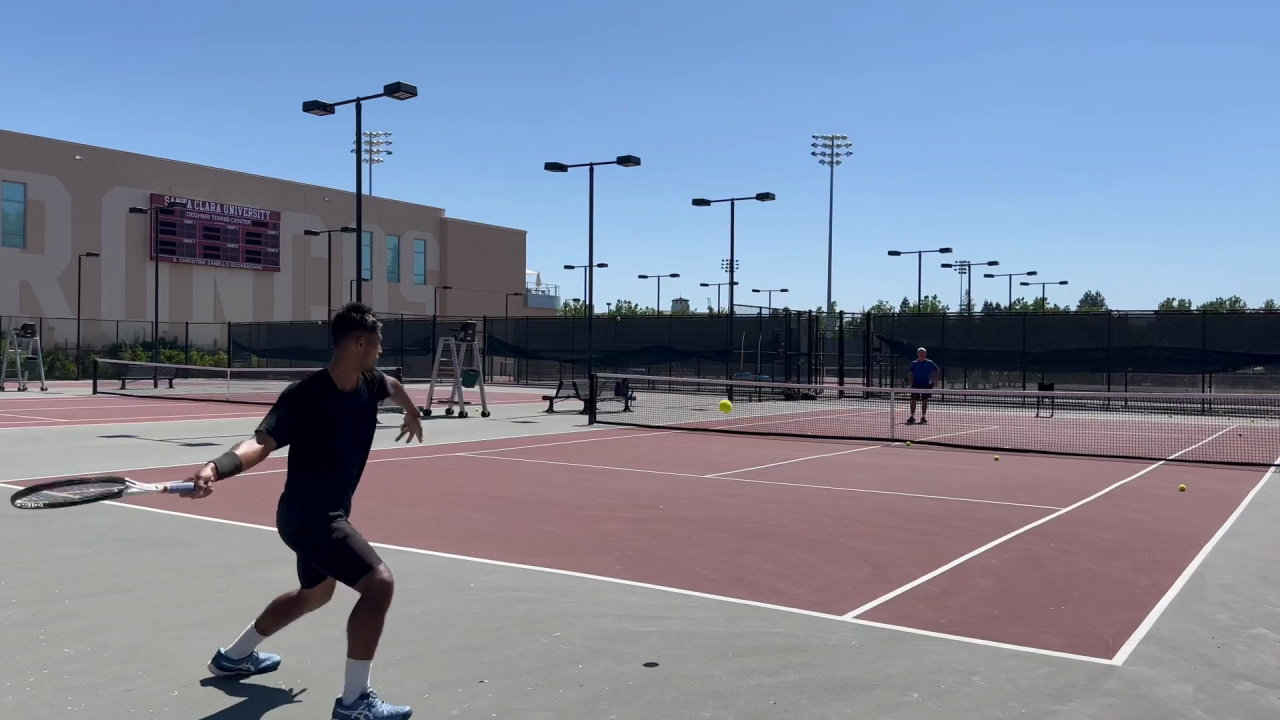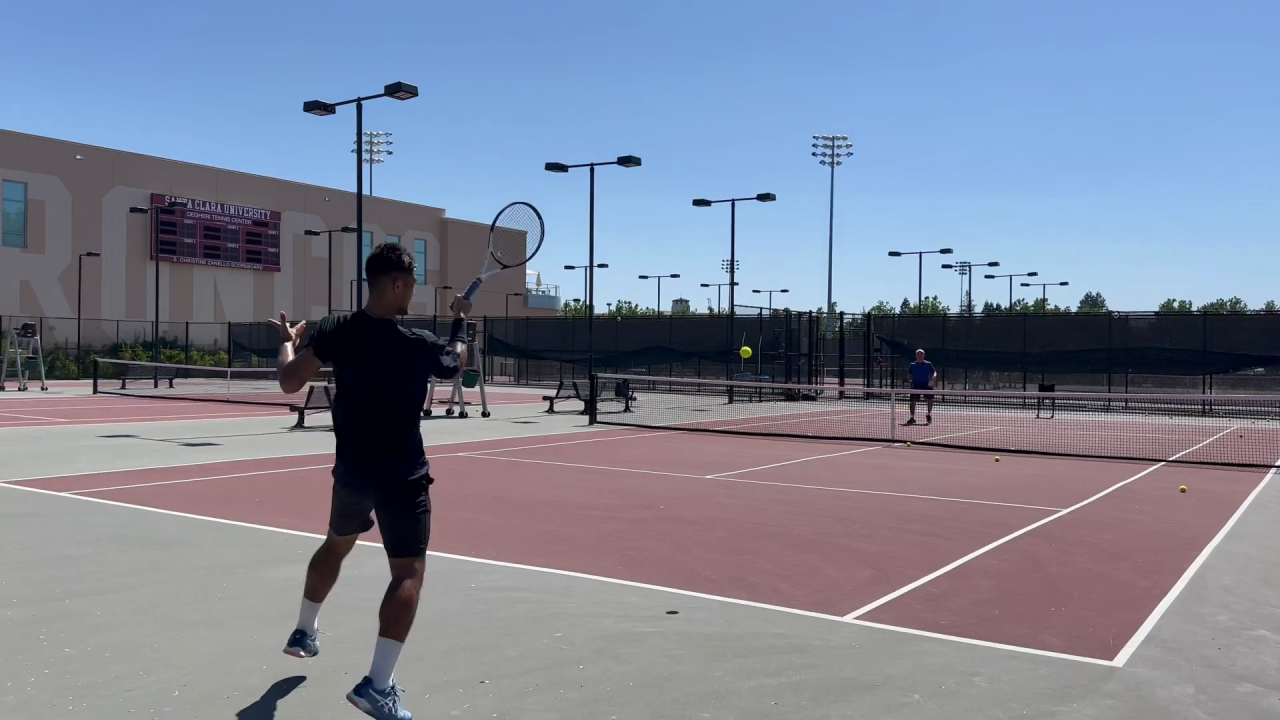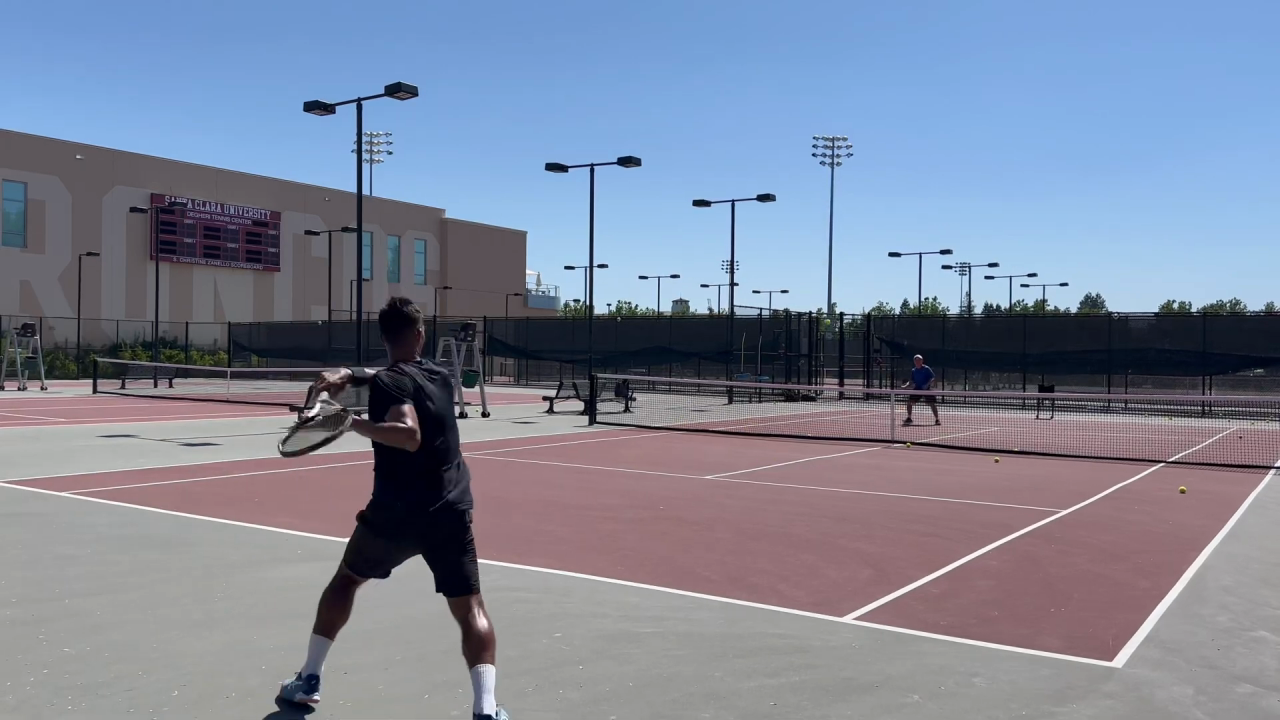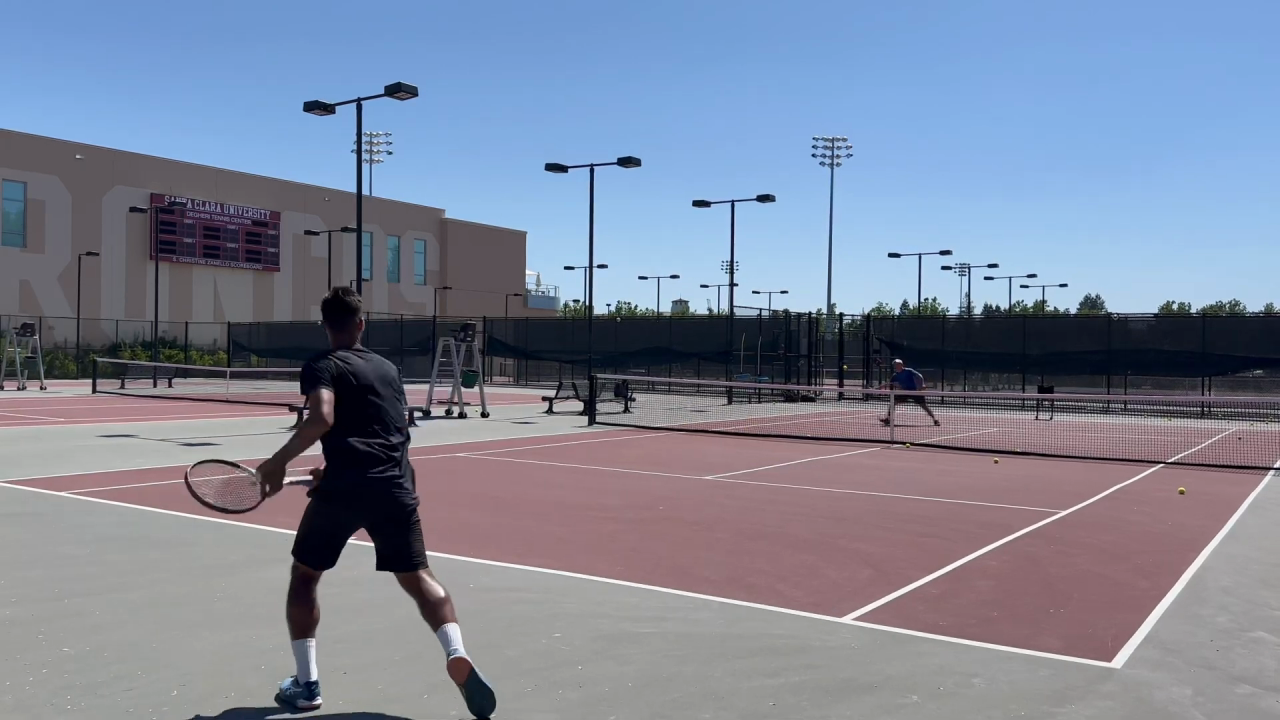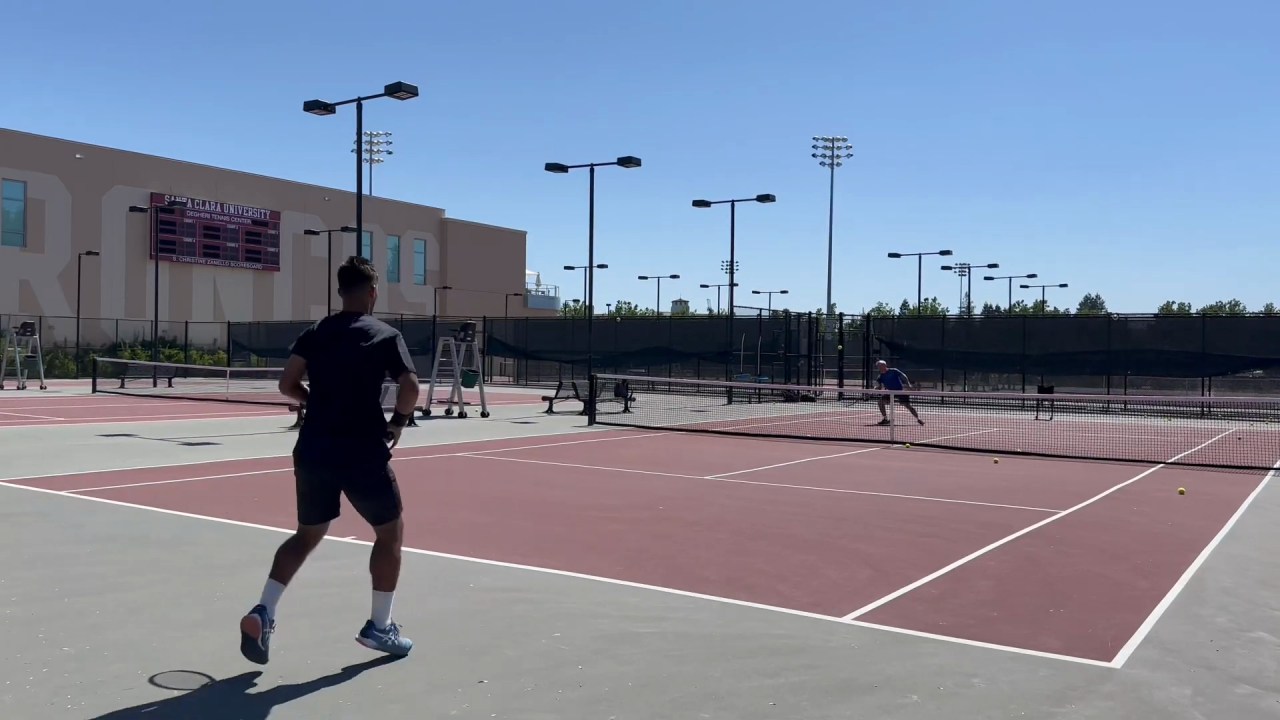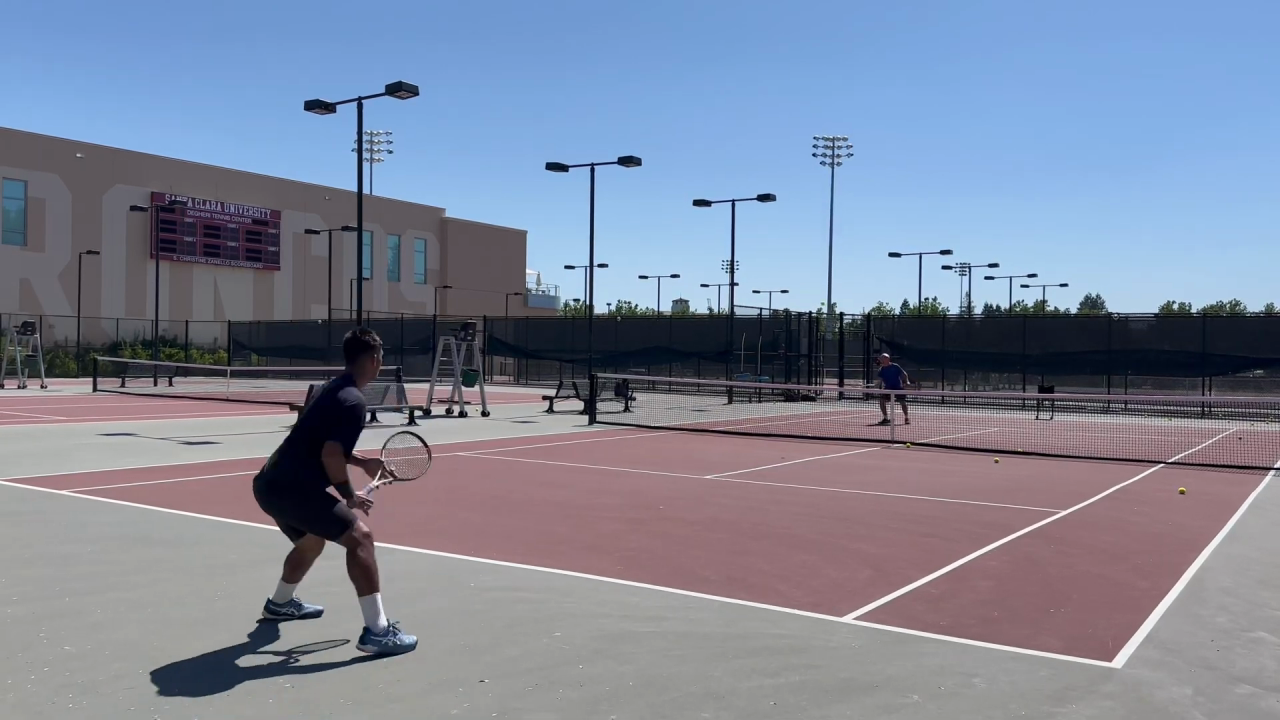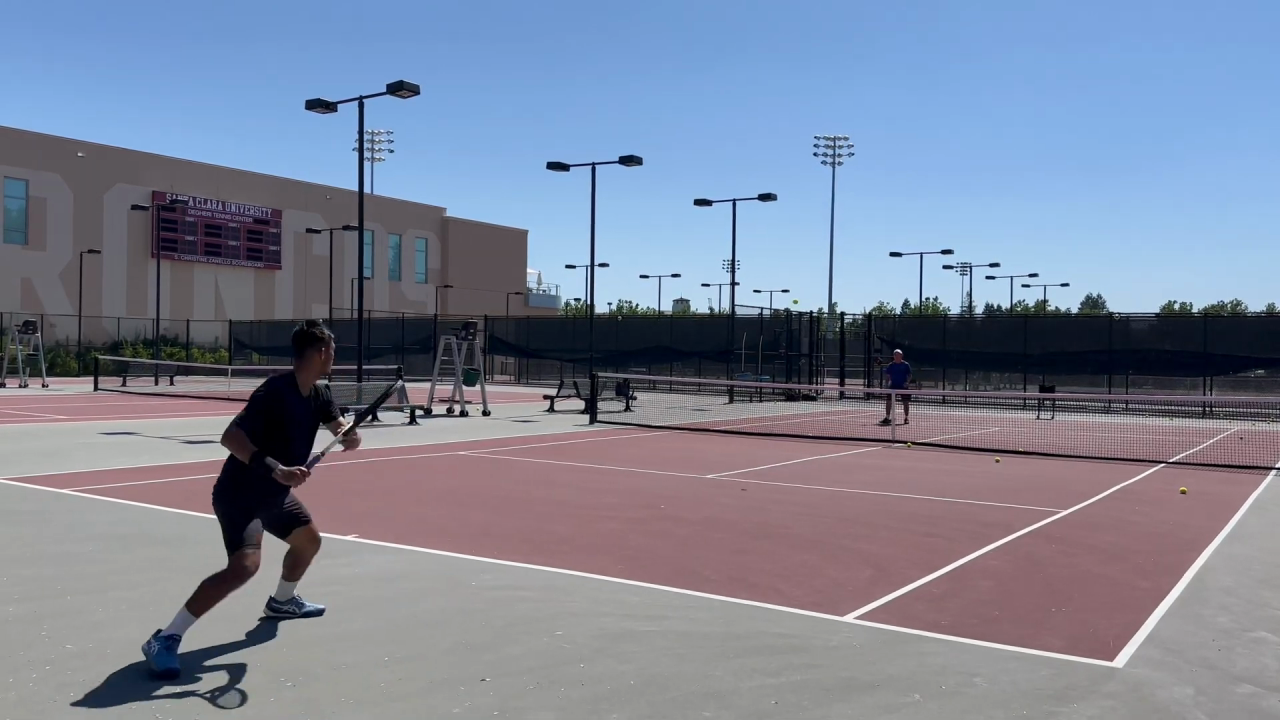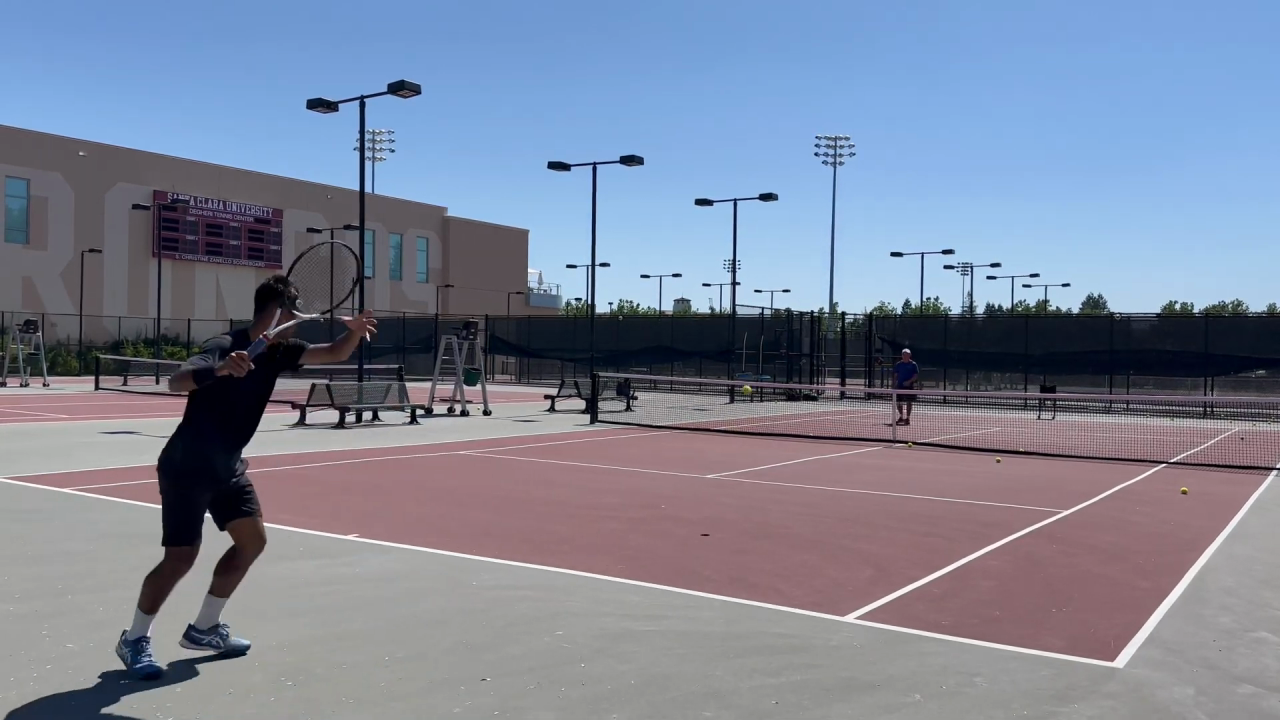
dt=0.3s
person 1, frame 1
left shoulder: (370, 382)
right shoulder: (306, 395)
left elbow: (391, 384)
right elbow: (259, 445)
left wrist: (411, 408)
right wrist: (215, 469)
left hip: (325, 515)
right hip: (314, 518)
left knee: (316, 593)
right knee: (378, 585)
left ankle: (234, 657)
person 1, frame 2
left shoulder: (336, 331)
right shoulder: (419, 345)
left elbow: (290, 382)
right elbow: (456, 361)
left wrist: (288, 343)
right wrist: (460, 319)
left hip: (349, 474)
right hip: (402, 476)
left knee: (336, 546)
right knee: (408, 574)
left ankle: (304, 633)
person 1, frame 3
left shoulder: (389, 382)
right shoulder: (441, 375)
left elbow: (408, 436)
left wrist: (356, 424)
right wrist: (349, 375)
left hip: (393, 516)
right hip: (450, 517)
left knee: (346, 581)
right knee: (470, 608)
left ankle: (308, 679)
person 1, frame 4
left shoulder: (321, 366)
right shoulder: (387, 368)
left elbow: (322, 418)
left wrist: (278, 461)
left hip: (341, 489)
right hip: (394, 489)
left knee: (303, 577)
right knee: (419, 580)
left ankle: (305, 683)
right ankle: (457, 656)
person 1, frame 5
left shoulder: (315, 333)
right shoulder: (386, 335)
left elbow: (288, 385)
right elbow: (410, 386)
right wrist: (397, 423)
left hip: (312, 452)
right hip: (363, 453)
left knee: (307, 536)
right knee: (390, 532)
left ankle: (261, 615)
right ankle: (380, 627)
person 1, frame 6
left shoulder: (332, 390)
right shoulder: (352, 402)
right elbow: (330, 455)
left wrist: (361, 460)
right wrist: (347, 493)
left hip: (271, 484)
right hip: (296, 487)
left knee: (313, 540)
right knee: (359, 537)
left ankle: (281, 602)
right ankle: (377, 630)
person 1, frame 7
left shoulder: (319, 394)
right shoulder: (272, 393)
left elbow: (339, 425)
right elbow: (230, 438)
left wrist: (349, 436)
right wrist: (274, 469)
left hip: (275, 494)
right hip: (238, 495)
left knee: (308, 540)
right knee: (245, 565)
left ankle: (283, 600)
right ankle: (164, 639)
person 1, frame 8
left shoulder: (281, 350)
right shoulder: (222, 347)
left elbow: (335, 353)
right elbow: (177, 381)
left wrist: (353, 330)
right wrist: (219, 370)
left hip: (227, 465)
right hip: (186, 467)
left knee: (252, 541)
right knee: (180, 558)
left ankle: (204, 627)
right ankle: (135, 640)
